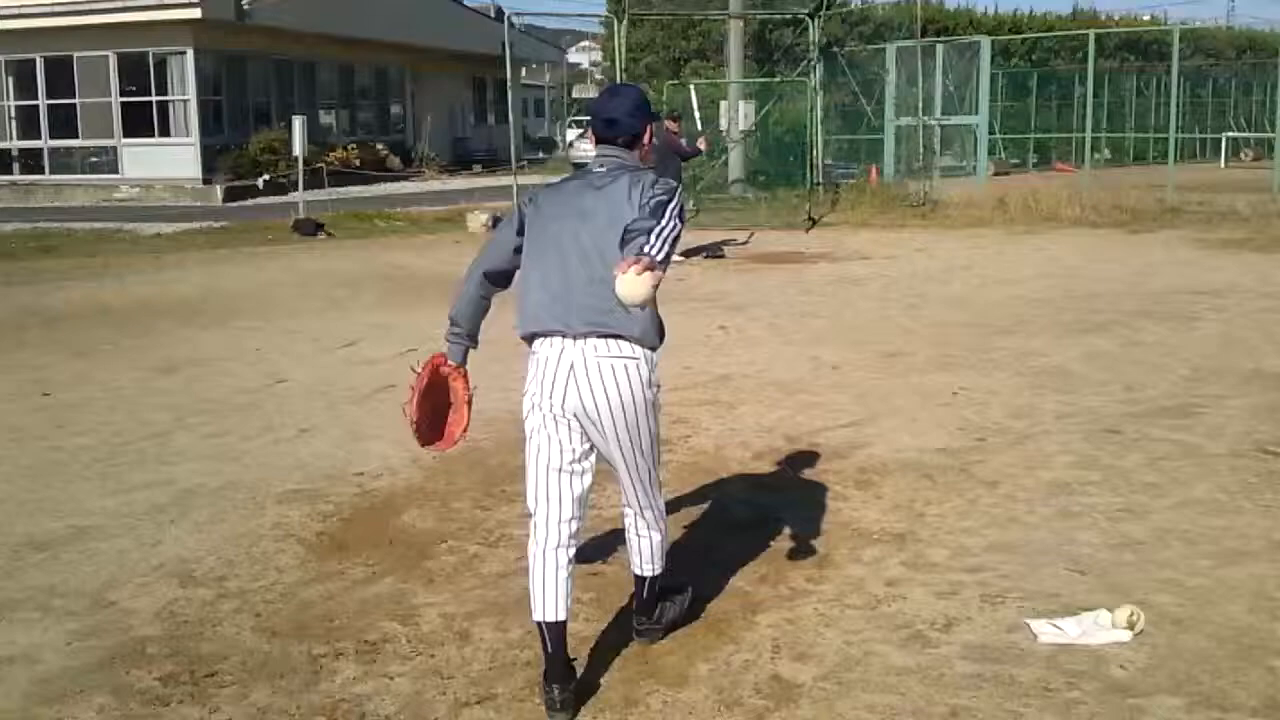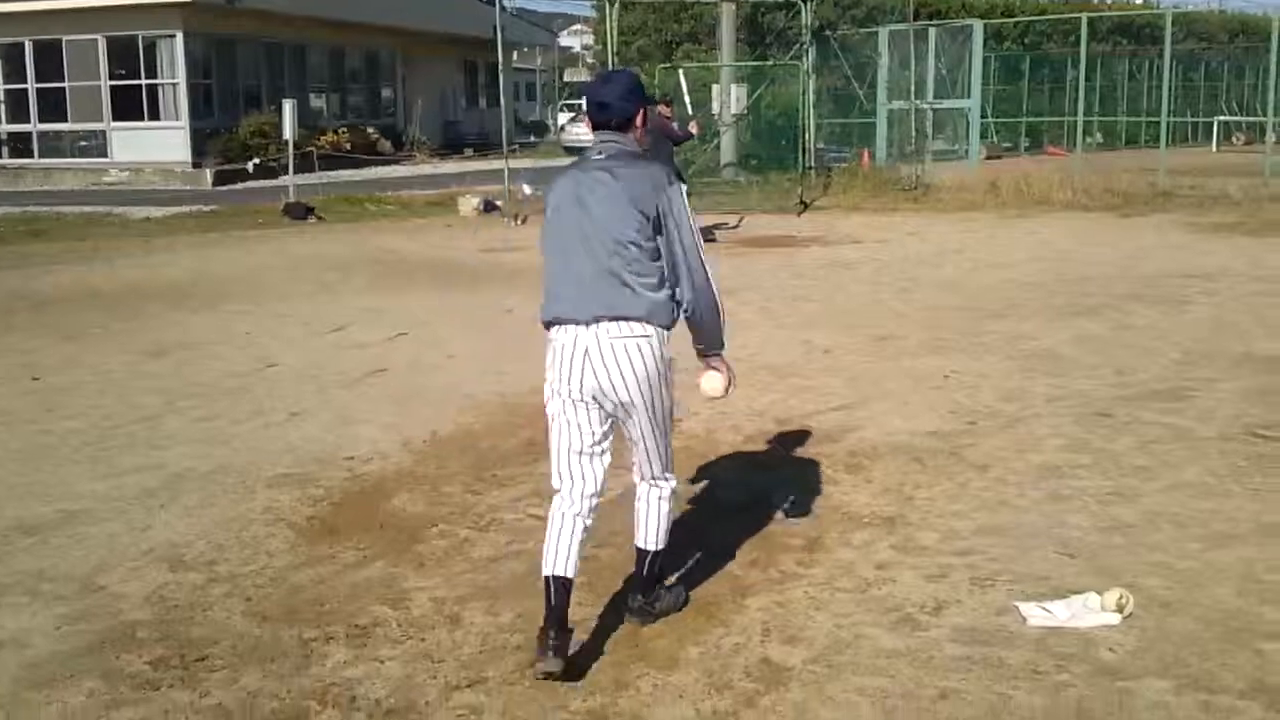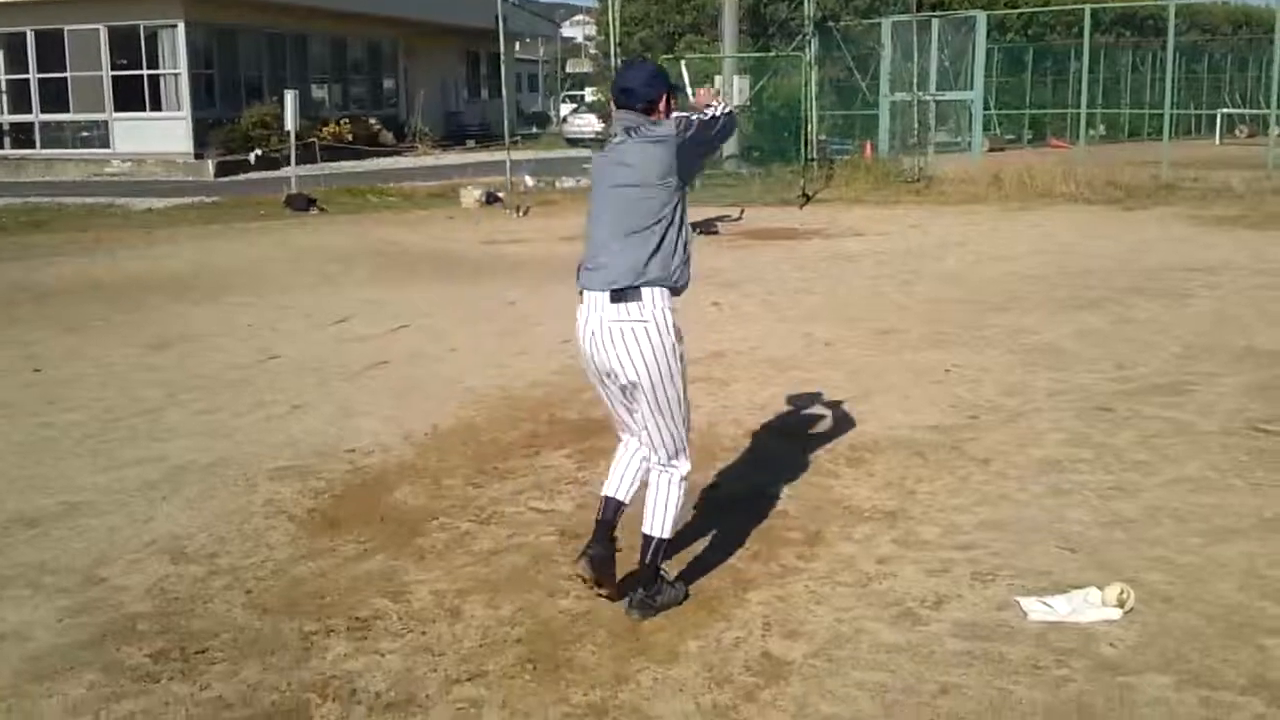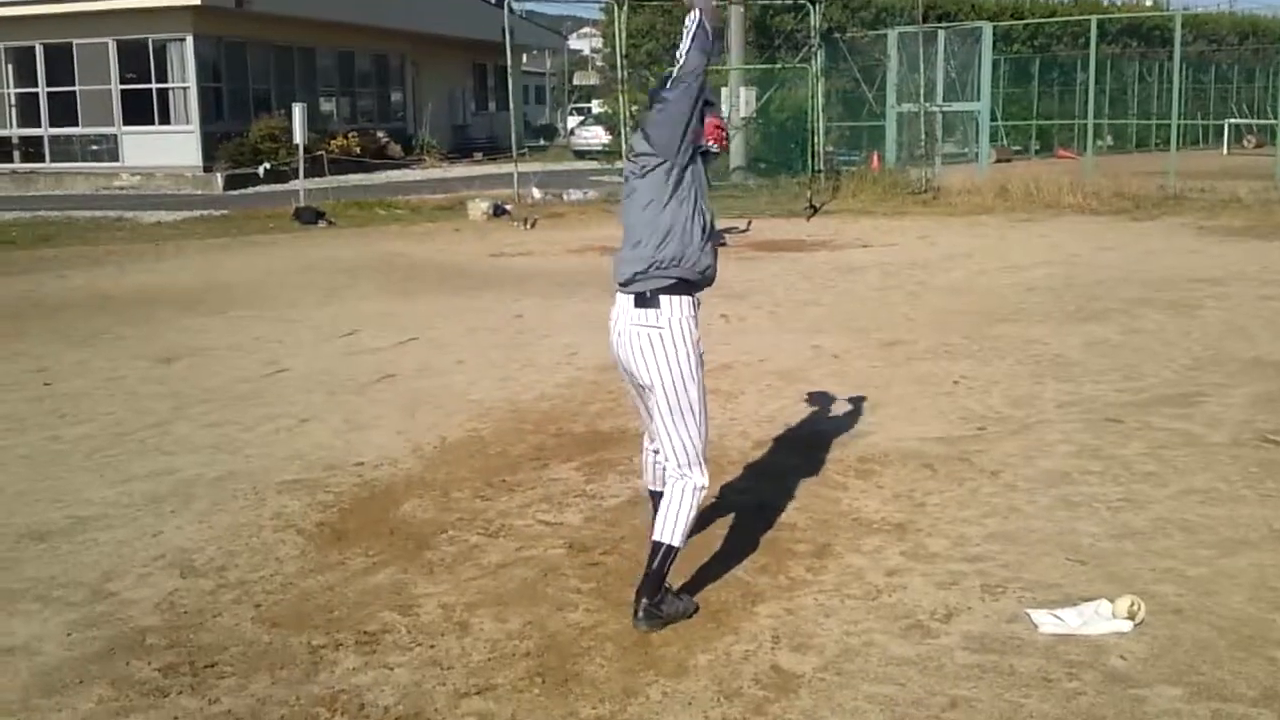
dt=0.2s
person 1, frame 1
left shoulder: (544, 199)
right shoulder: (659, 192)
left elbow: (486, 270)
right elbow: (660, 235)
left wrist: (457, 345)
right wrist: (646, 260)
left hip: (547, 364)
right hip: (618, 362)
left knee: (551, 521)
right knee: (644, 500)
right ankle: (651, 608)
person 1, frame 2
left shoulder: (557, 189)
right shoulder: (659, 182)
right elbow: (691, 273)
right wrist: (712, 347)
left hip: (566, 347)
right hip: (634, 344)
left knee: (572, 493)
right knee: (653, 476)
left ankle: (554, 631)
right ankle: (645, 591)
person 1, frame 3
left shoulder: (606, 153)
right shoulder: (664, 144)
right elbow: (719, 123)
left wrist: (692, 118)
right wrist: (710, 109)
left hip: (594, 317)
right hip: (642, 318)
left knee: (636, 438)
right knee: (668, 458)
left ankle: (600, 547)
right ankle: (648, 583)
person 1, frame 4
left shoulder: (651, 155)
right shoulder: (663, 138)
right elbow: (684, 78)
left hip: (628, 316)
right hip: (665, 319)
left knee: (663, 437)
right knee: (687, 463)
left ankle: (664, 512)
right ankle: (650, 596)
